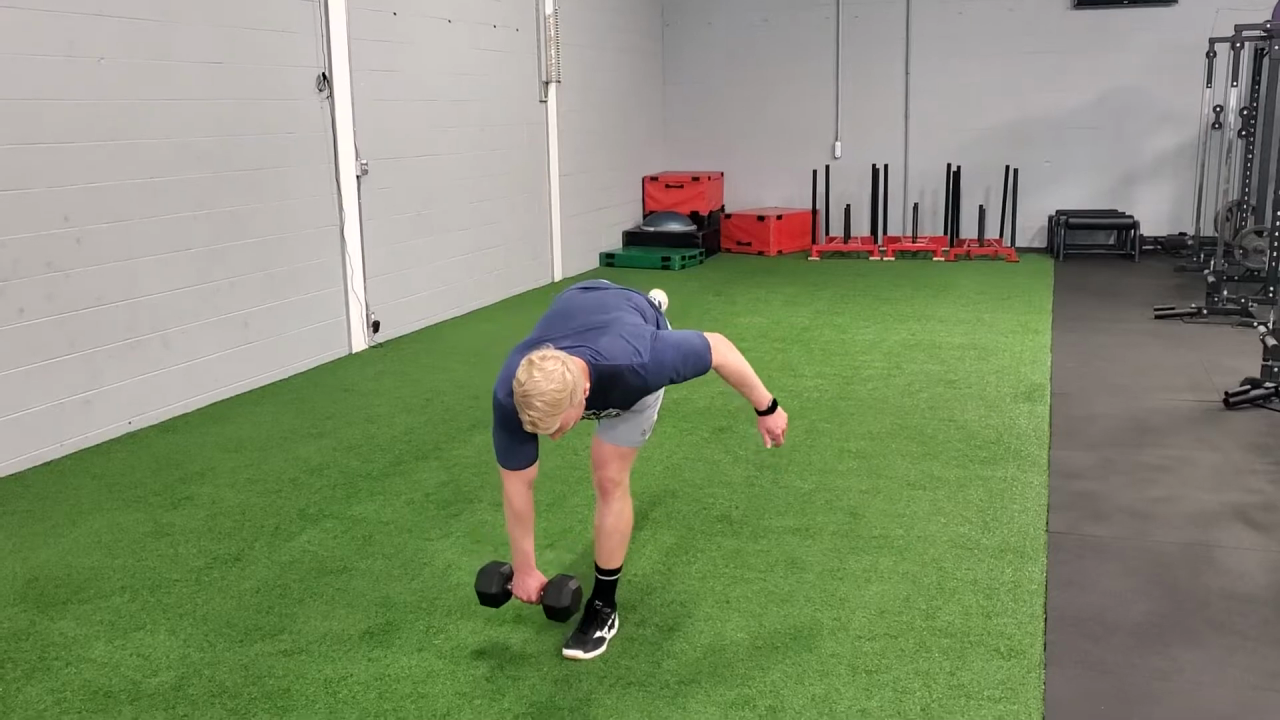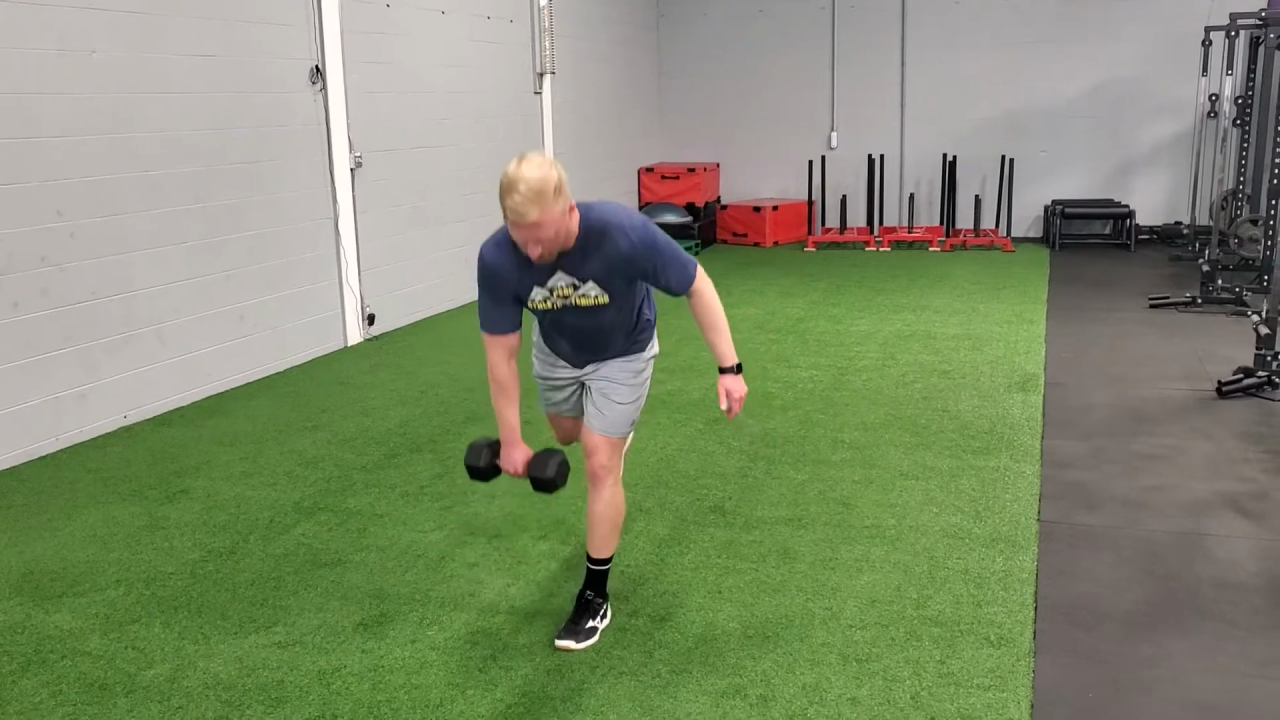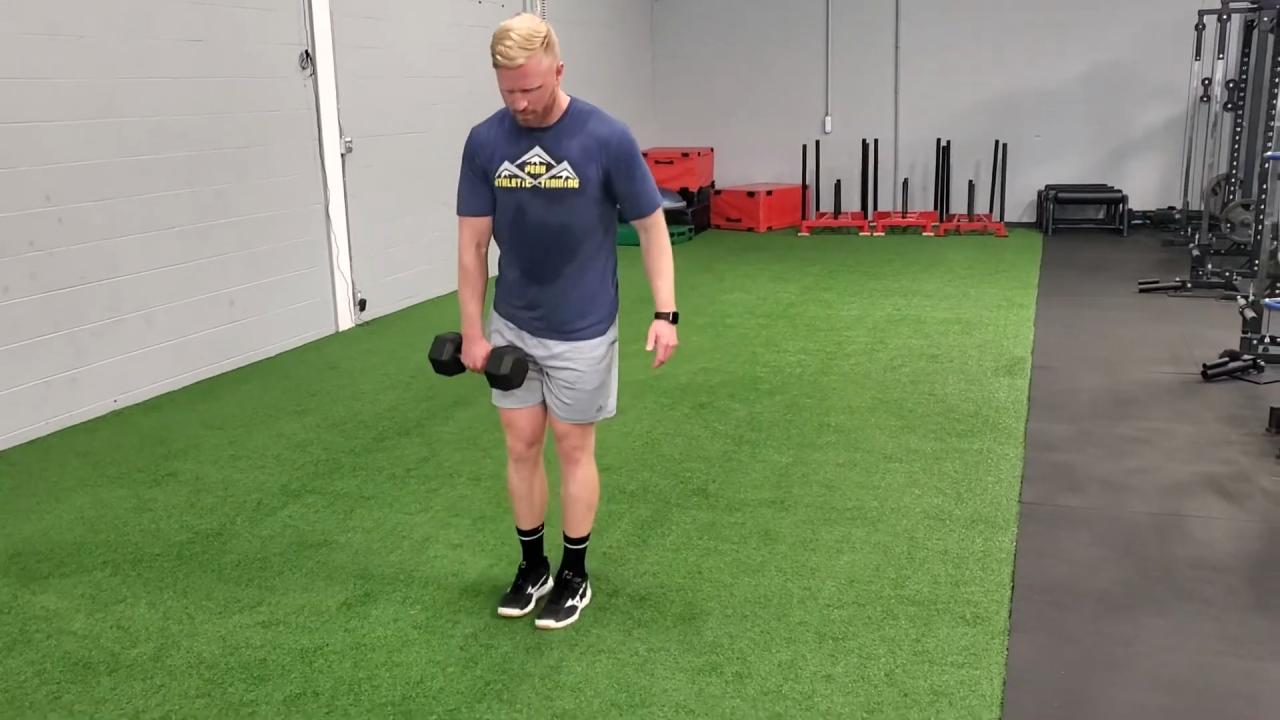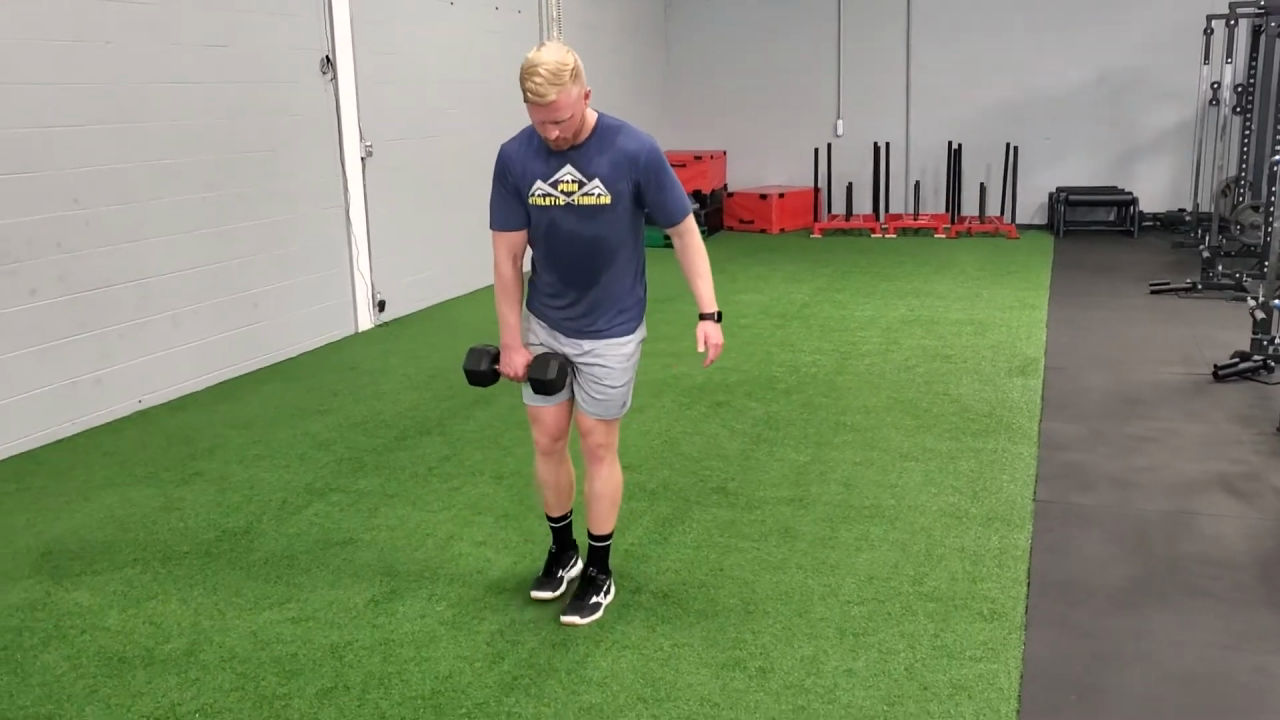
dt=0.7s
person 1, frame 1
left shoulder: (637, 363)
right shoulder: (513, 394)
left elbow: (716, 348)
right elbow: (518, 486)
left wrist: (766, 407)
right wrist: (523, 569)
left knee: (608, 477)
left ankle: (603, 604)
person 1, frame 2
left shoulder: (626, 235)
right shoulder: (497, 257)
left elbow: (697, 286)
right elbow: (501, 354)
left wrist: (729, 367)
right wrist: (511, 441)
left hip: (621, 354)
right hip: (558, 352)
left knee: (600, 465)
right knee: (567, 433)
left ankle: (595, 596)
right ankle: (610, 434)
person 1, frame 3
left shoulder: (607, 138)
right shoulder: (484, 142)
left elbow: (652, 227)
right elbow: (473, 243)
left wrist: (665, 313)
right wrist: (472, 332)
left hip: (582, 329)
right hip: (512, 326)
left knee: (572, 448)
right knee: (521, 446)
left ankle: (575, 575)
right ankle: (533, 567)
person 1, frame 4
left shoulder: (635, 152)
right shoulder: (514, 158)
left elbow: (683, 232)
right elbow: (507, 256)
left wrist: (708, 313)
right wrist: (511, 342)
left hip: (610, 329)
right hip: (544, 324)
left knee: (598, 445)
right knee: (546, 439)
left ankle: (598, 571)
right ankle: (561, 550)
